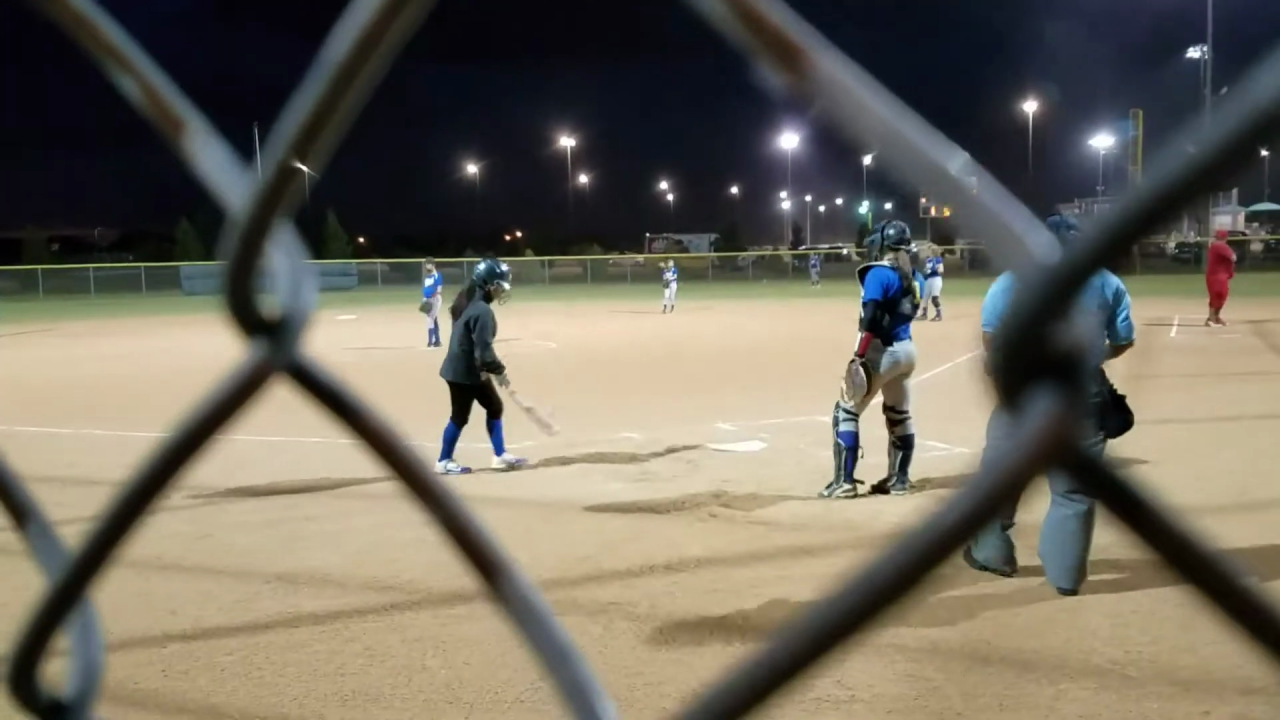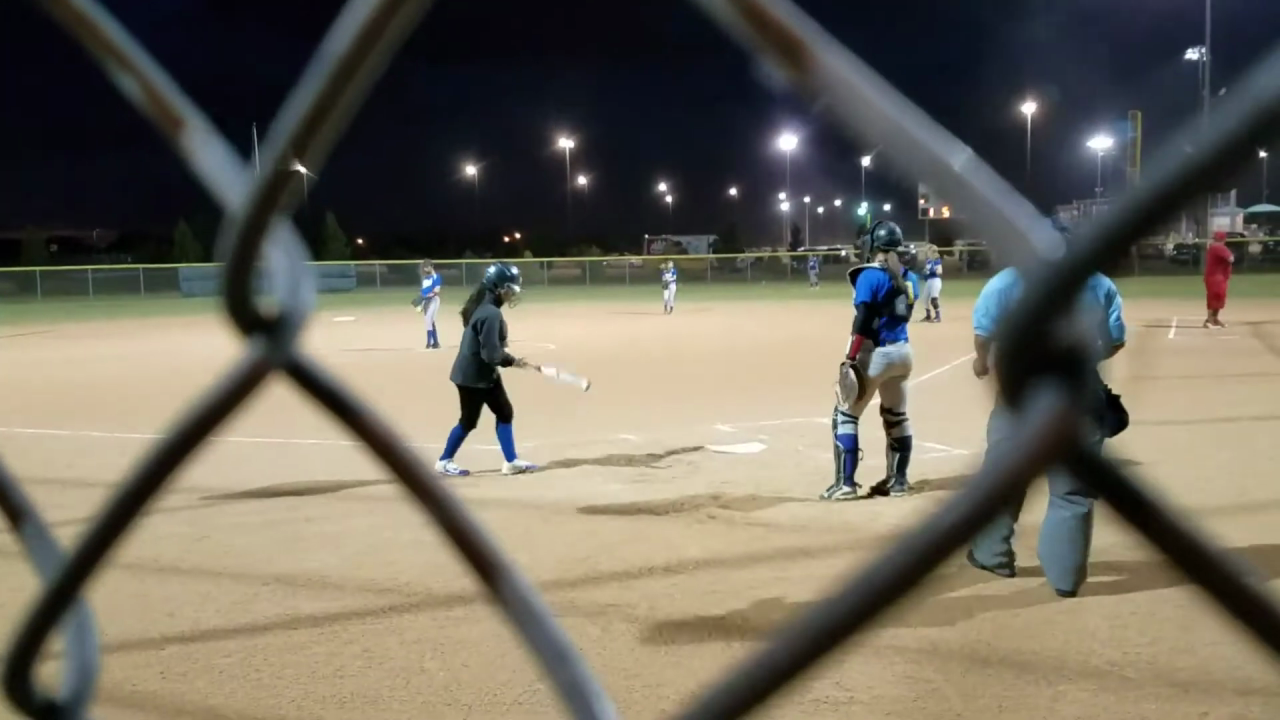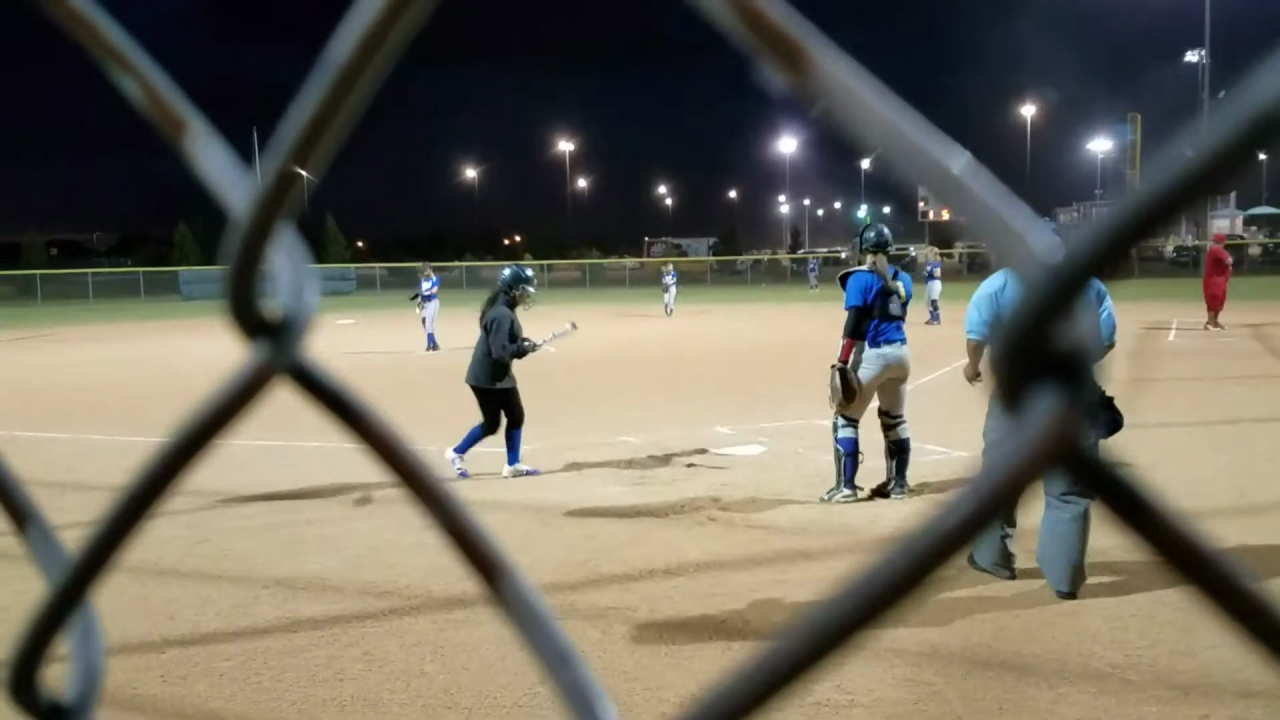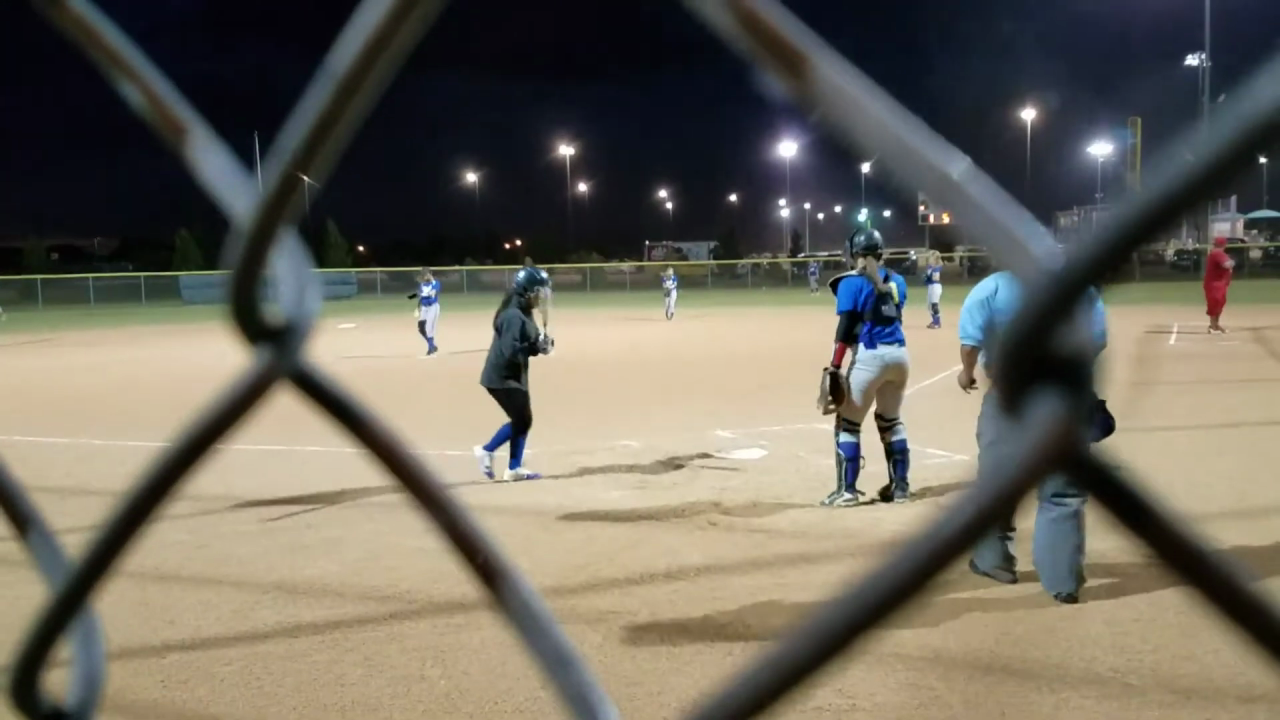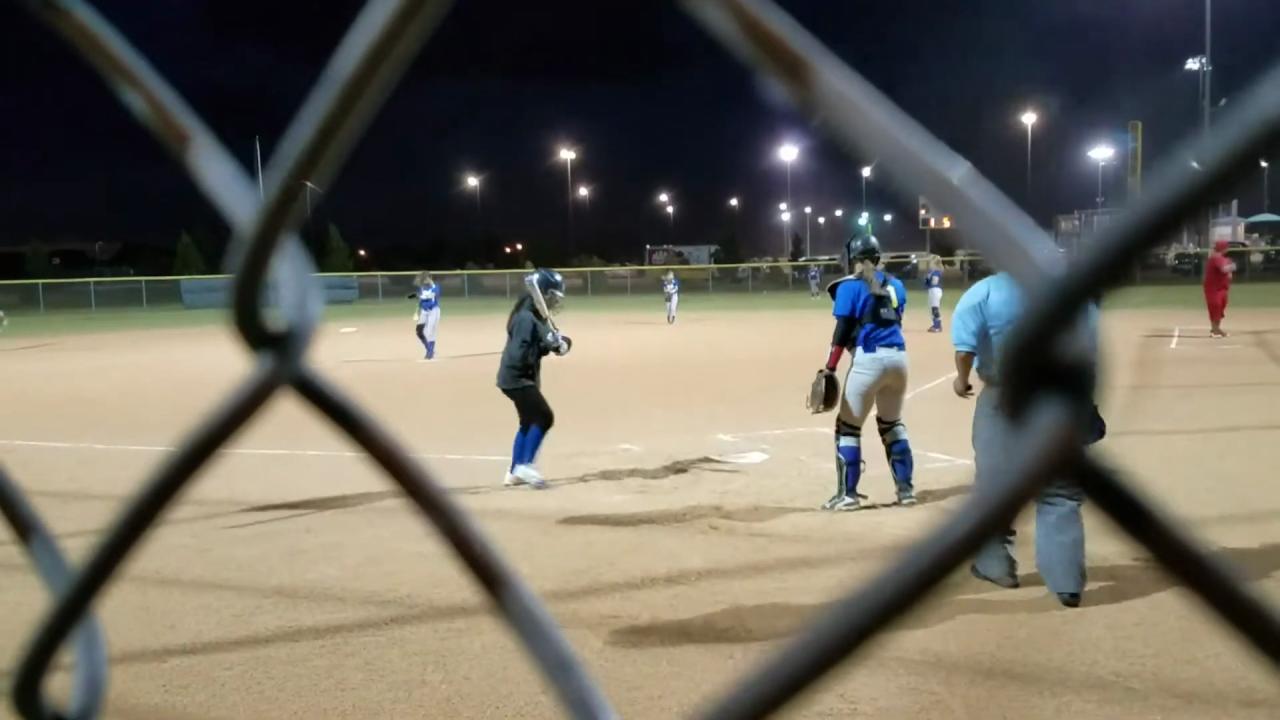
dt=0.1s
person 1, frame 1
left shoulder: (1018, 277)
right shoulder: (1107, 282)
left elbow: (990, 328)
right elbow: (1124, 340)
right hip: (1084, 390)
right knee: (1074, 485)
left ankle: (992, 552)
right ankle: (1066, 572)
person 1, frame 2
left shoulder: (1010, 279)
right shoulder: (1099, 283)
left elbow: (984, 331)
right elbow: (1116, 340)
left wrist: (981, 360)
right knee: (1073, 487)
left ankle: (994, 552)
right ankle: (1065, 574)
person 1, frame 3
left shoulder: (1000, 282)
right shoulder: (1089, 285)
left elbow: (976, 335)
right elbow: (1106, 339)
left wrist: (972, 365)
right knee: (1070, 488)
left ankle: (992, 555)
right ankle: (1065, 577)
person 1, frame 4
left shoulder: (992, 287)
left elbow: (971, 341)
right elbow: (1097, 340)
left wrist: (967, 372)
right knee: (1063, 489)
left ankle: (993, 558)
right ankle: (1063, 580)
person 1, frame 5
left shoulder: (982, 292)
left elbow: (965, 347)
right elbow: (1089, 343)
left wrist: (963, 379)
left hip: (1003, 397)
left knee: (996, 480)
right knee: (1060, 490)
left ankle: (995, 563)
right ankle: (1067, 581)
person 2, frame 1
left shoulder: (878, 273)
right shoulder: (913, 277)
left elbow: (871, 319)
right elbow: (907, 313)
left wrist: (858, 356)
left hip: (882, 352)
right hip: (906, 350)
left knee: (846, 411)
right knee: (900, 415)
left ankle: (845, 481)
right ankle: (899, 479)
person 2, frame 2
left shoulder: (870, 275)
right shoulder: (909, 277)
left elbow: (863, 321)
right elbow: (901, 315)
left wrist: (850, 358)
left hip: (877, 353)
right hip: (902, 352)
left knee: (845, 415)
right knee: (897, 416)
left ankle: (845, 483)
right ankle: (897, 480)
person 2, frame 3
left shoulder: (859, 278)
right shoulder: (903, 279)
left elbow: (854, 323)
right elbow: (897, 314)
left wrist: (841, 362)
left hip: (873, 354)
right hip: (900, 353)
left knee: (846, 419)
right knee: (895, 419)
left ankle: (846, 486)
right ankle: (897, 483)
person 2, frame 4
left shoulder: (851, 282)
right shoulder: (897, 281)
left elbow: (846, 327)
right elbow: (893, 316)
left wrist: (834, 367)
left hip: (870, 357)
right hip: (899, 354)
left knee: (847, 423)
right knee: (891, 421)
left ankle: (847, 490)
right ankle: (899, 486)
person 2, frame 5
left shoulder: (849, 286)
right shoulder: (895, 284)
left elbow: (843, 330)
right elbow: (895, 320)
left wrist: (829, 367)
left hip: (869, 360)
right hip: (898, 358)
left knee: (848, 427)
right knee: (892, 424)
left ankle: (847, 494)
right ankle: (906, 488)
person 3, frame 1
left shoulder: (469, 303)
right shoulder: (482, 311)
right elbow: (484, 350)
left wrist: (492, 369)
right wrist: (498, 369)
left hip: (473, 370)
right hip: (462, 371)
left knee: (495, 408)
right knee: (460, 417)
left ankle: (501, 456)
right ankle: (444, 462)
person 3, frame 2
left shoulder: (482, 307)
right shoulder: (491, 314)
right elbow: (491, 352)
left wrist: (508, 359)
right wrist: (511, 360)
left hip: (485, 374)
right hip: (473, 375)
left knee: (505, 412)
right knee: (468, 420)
left ankle: (511, 461)
right ankle: (445, 461)
person 3, frame 3
left shoulder: (507, 311)
right shoulder: (501, 315)
right elbow: (500, 352)
left wrist: (525, 346)
right wrist: (525, 349)
left hip: (502, 375)
right hip: (487, 377)
left knee: (516, 416)
right knee: (491, 424)
left ankle: (513, 464)
right ankle: (457, 454)
person 3, frame 4
left shoulder: (524, 313)
right shoulder: (513, 316)
left elbow: (531, 342)
right elbow: (511, 351)
left wrist: (543, 343)
right wrist: (537, 345)
left hip: (515, 376)
right hip: (501, 378)
left knee: (524, 421)
right knee: (521, 420)
left ankle: (514, 468)
right ankle: (486, 451)
person 3, frame 5
left shoulder: (541, 316)
right shoulder: (525, 318)
left elbow: (558, 339)
right elbow: (521, 353)
left wrist: (562, 343)
right wrist: (547, 344)
left hip: (527, 378)
right hip: (515, 378)
left knee: (529, 424)
right knee: (543, 419)
left ankle: (514, 473)
right ankle: (524, 465)
